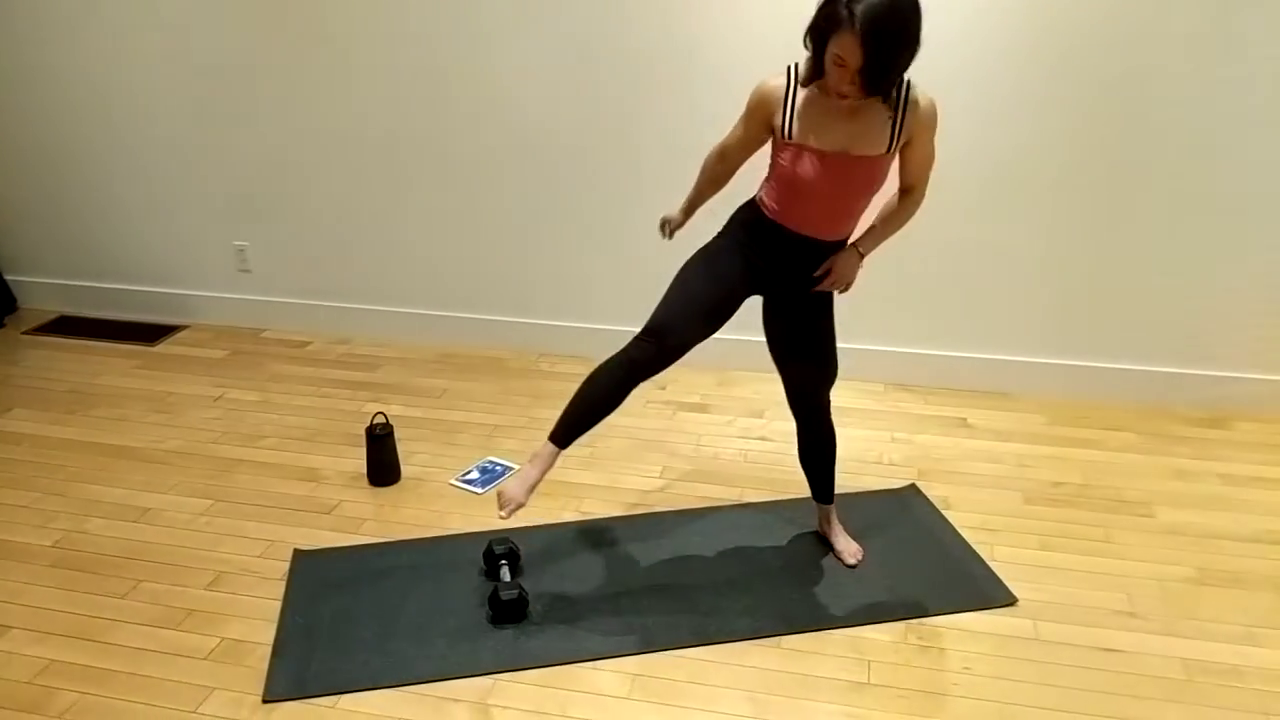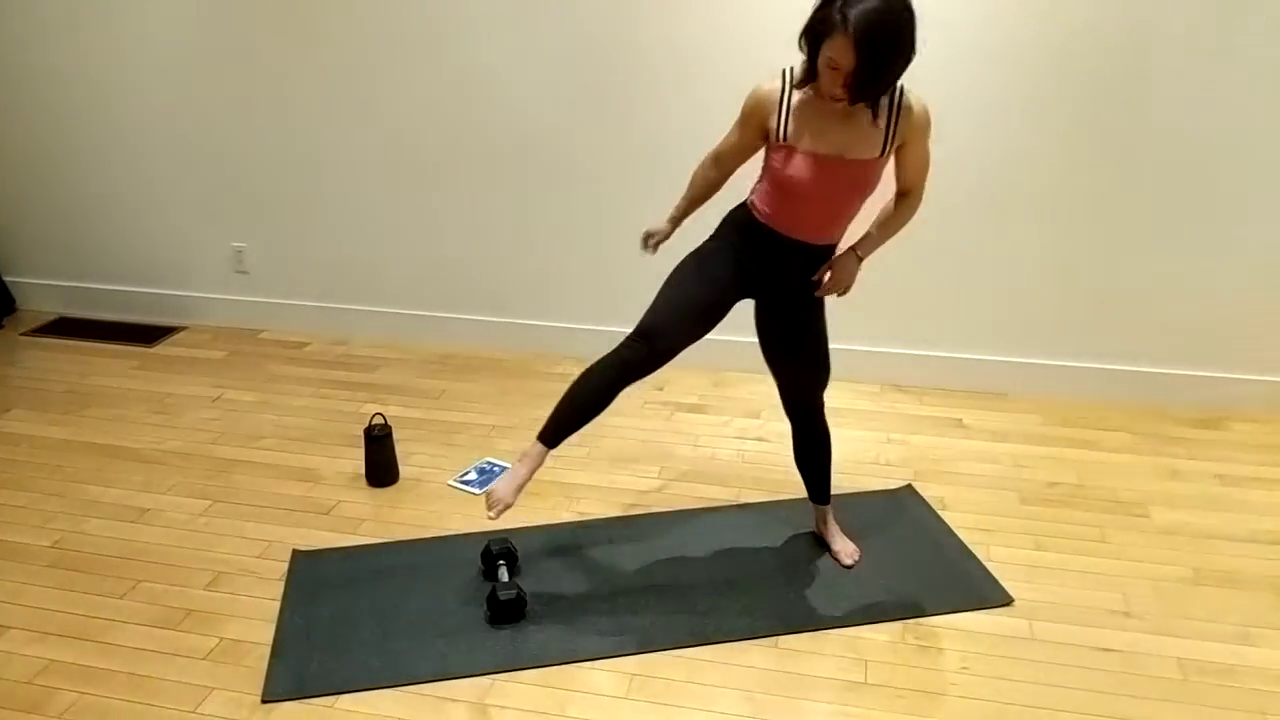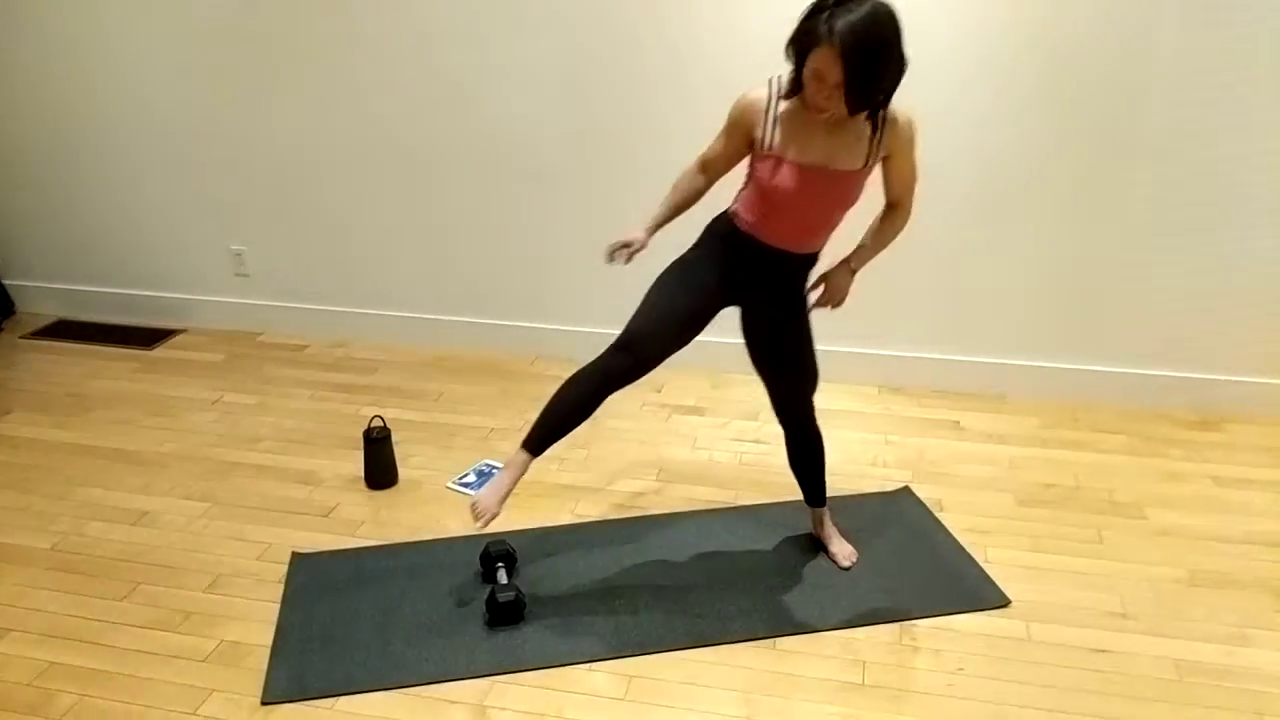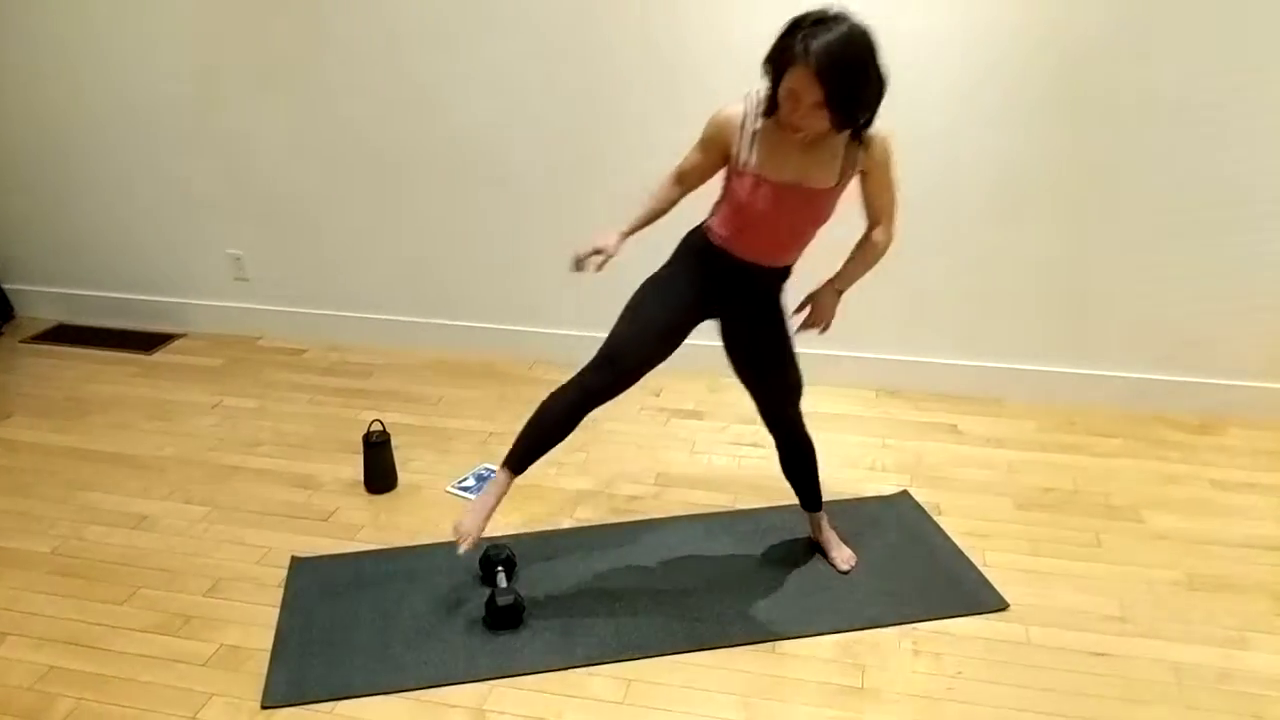
dt=0.1s
person 1, frame 1
left shoulder: (915, 113)
right shoulder: (778, 95)
left elbow: (911, 194)
right elbow: (727, 157)
left wrist: (856, 251)
right wrist: (684, 212)
left hip: (809, 269)
right hip: (748, 243)
left knee: (812, 403)
right knee: (649, 349)
left ankle: (827, 518)
right ankle: (541, 460)
person 1, frame 2
left shoulder: (908, 117)
right shoulder: (773, 98)
left elbow: (909, 196)
right elbow: (722, 162)
left wrist: (857, 255)
right wrist: (673, 222)
left hip: (801, 273)
right hip: (738, 246)
left knee: (806, 405)
right knee: (639, 351)
left ankle: (824, 518)
right ankle: (530, 460)
person 1, frame 3
left shoulder: (892, 129)
right shoulder: (759, 108)
left elbow: (899, 209)
right elbow: (705, 171)
left wrist: (848, 267)
right wrist: (650, 229)
left hip: (786, 280)
right hip: (723, 254)
left knee: (797, 410)
right knee: (623, 360)
left ankle: (822, 521)
right ankle: (514, 469)
person 1, frame 4
left shoulder: (866, 147)
right shoulder: (736, 123)
left elbow: (881, 229)
right elbow: (682, 179)
left wrist: (836, 288)
right wrist: (623, 233)
left hip: (760, 293)
right hip: (697, 268)
left knee: (784, 415)
right knee: (603, 377)
left ankle: (819, 523)
right ankle: (498, 486)
